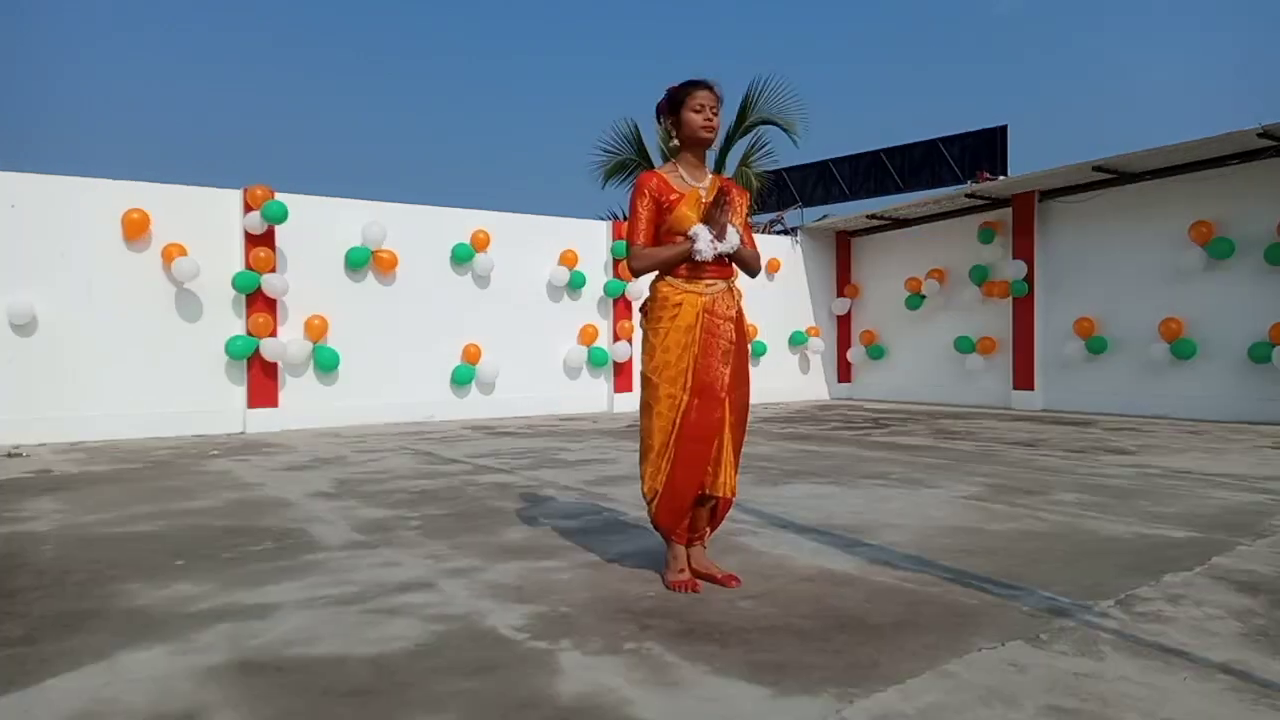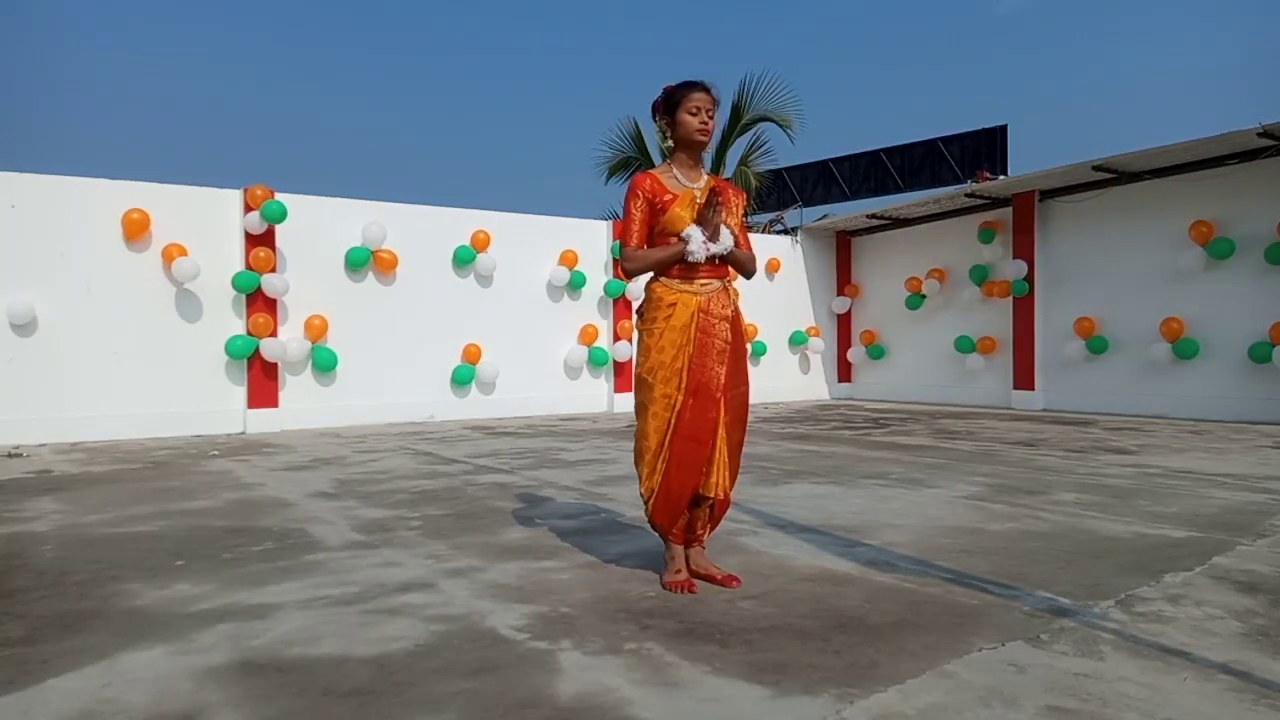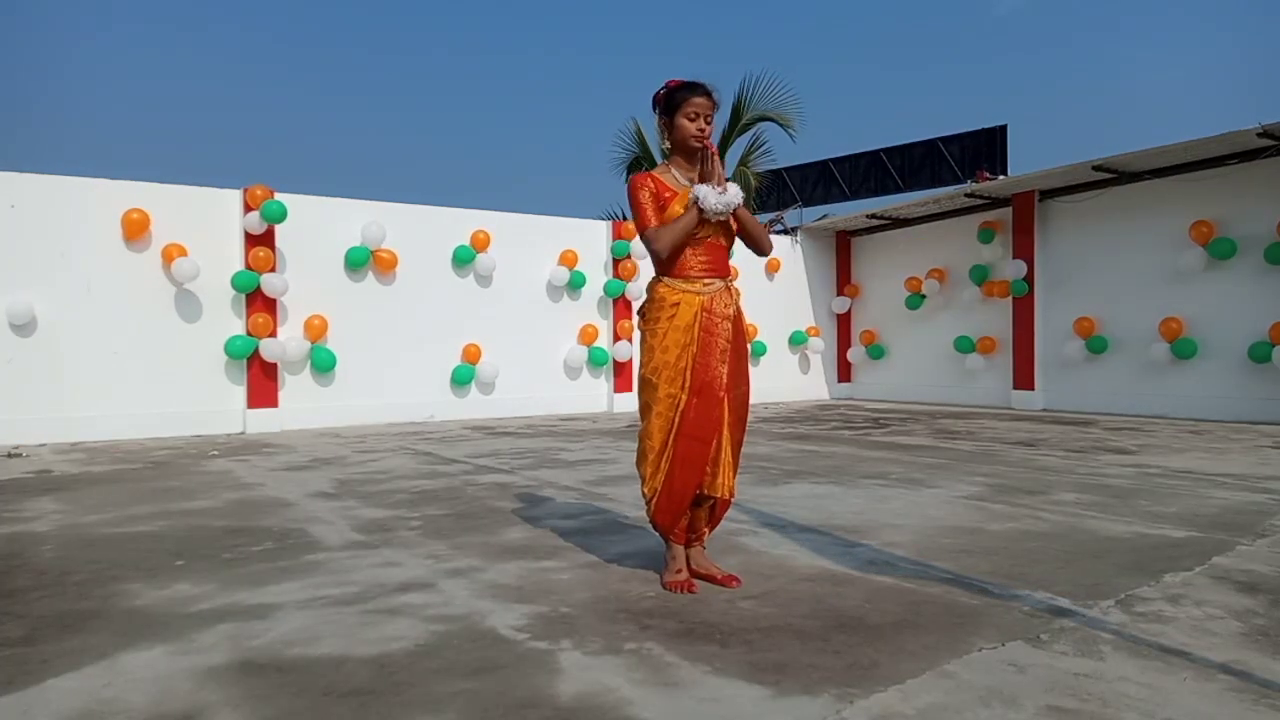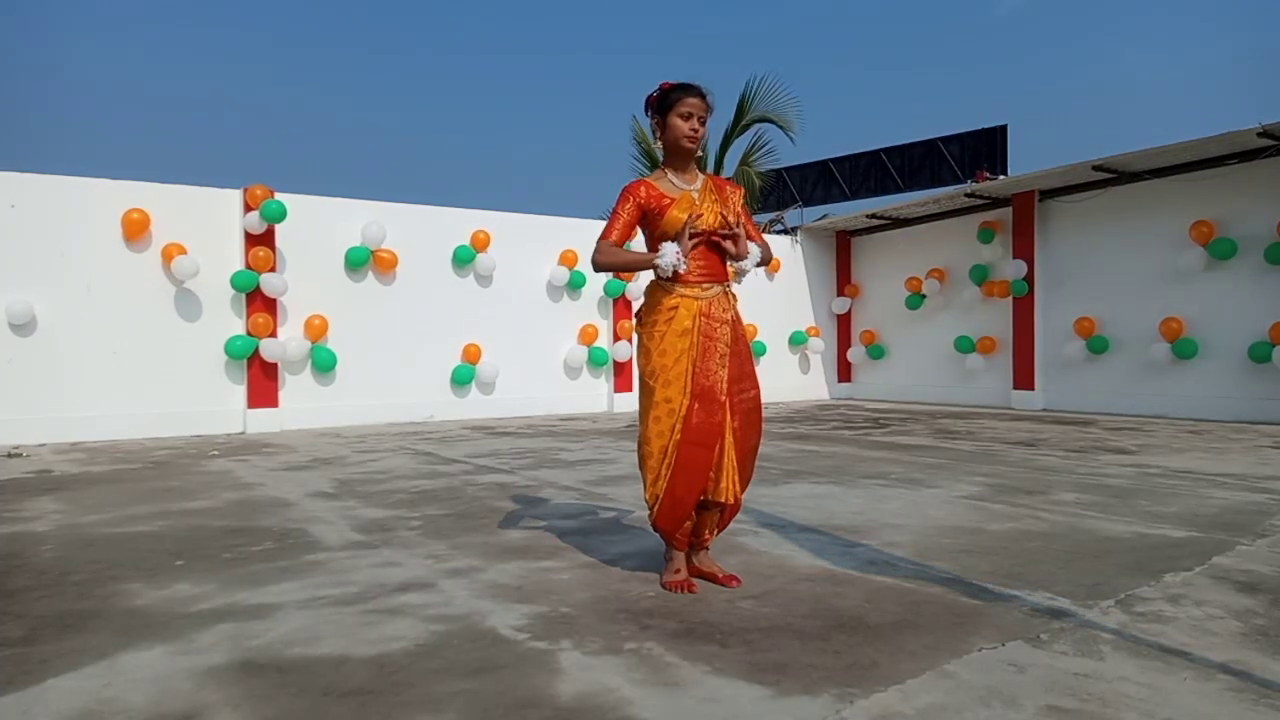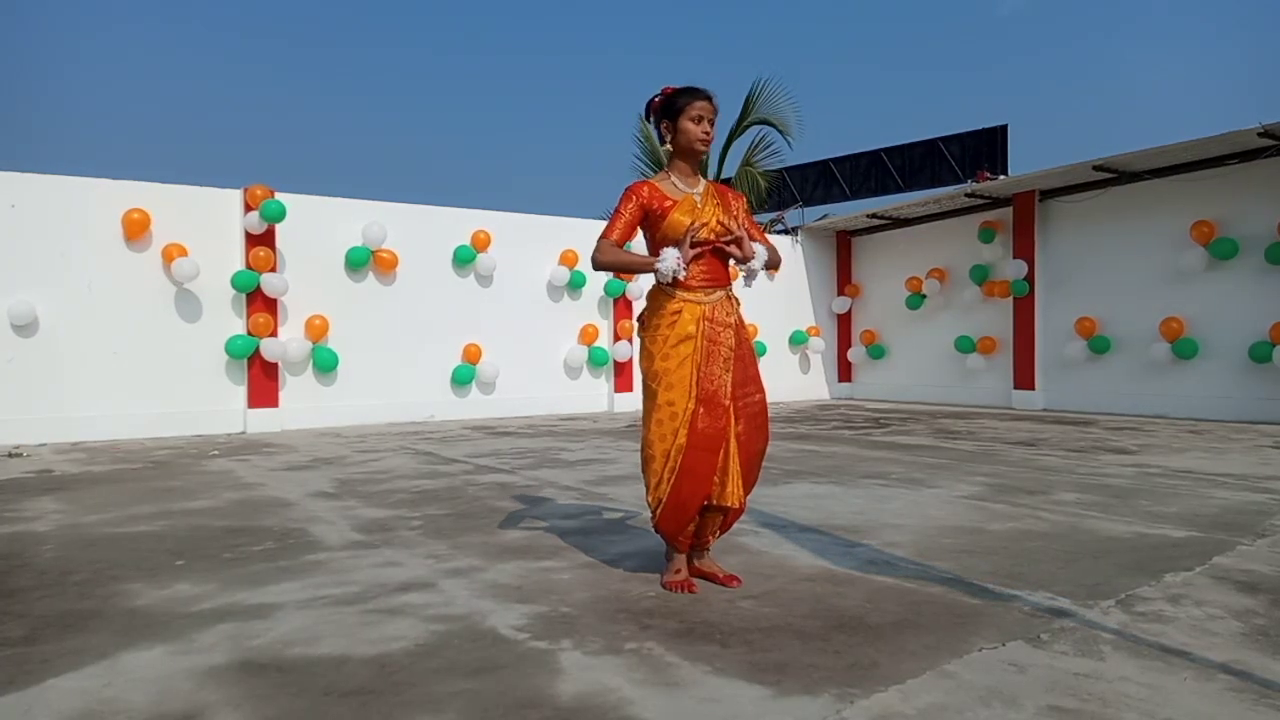
dt=0.7s
person 1, frame 1
left shoulder: (731, 194)
right shoulder: (653, 185)
left elbow: (752, 265)
right elbow: (636, 261)
left wrist: (726, 236)
right wrist: (701, 238)
left hip: (724, 321)
right hip: (674, 321)
left knee: (718, 425)
right knee: (678, 423)
left ankle: (697, 544)
right ankle: (675, 547)
person 1, frame 2
left shoulder: (727, 192)
right shoulder: (647, 185)
left elbow: (749, 265)
right elbow: (631, 262)
left wrist: (720, 236)
right wrist: (693, 238)
left hip: (721, 319)
right hip: (671, 317)
left knee: (715, 429)
right knee: (672, 428)
left ankle: (697, 546)
right ankle: (673, 551)
person 1, frame 3
left shoulder: (725, 189)
right shoulder: (647, 183)
left elbow: (763, 244)
right elbow: (659, 245)
left wrist: (725, 193)
right wrist: (702, 199)
left hip: (722, 316)
right hip: (673, 315)
left knee: (717, 427)
right knee: (676, 427)
left ankle: (697, 546)
right ankle: (674, 551)
person 1, frame 4
left shoulder: (725, 190)
right shoulder: (643, 192)
left elbow: (764, 251)
right elbow: (602, 256)
left wrist: (742, 251)
right wrist: (668, 255)
left hip: (721, 319)
right hip: (671, 319)
left knee: (726, 429)
right knee: (675, 429)
left ankle: (701, 547)
right ankle: (674, 552)
person 1, frame 5
left shoulder: (727, 197)
right shoulder: (645, 193)
left elbow: (772, 257)
right elbow: (602, 254)
left wrist: (750, 253)
right wrist: (669, 262)
left hip: (724, 324)
right hip: (674, 324)
left knee: (731, 433)
right knee: (678, 434)
left ankle: (702, 548)
right ankle: (675, 553)
